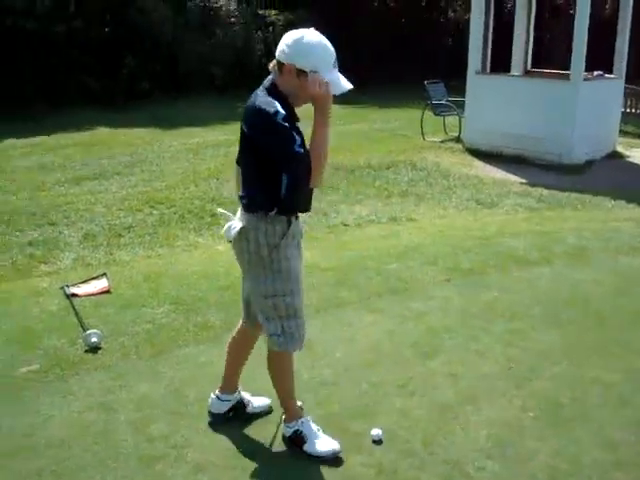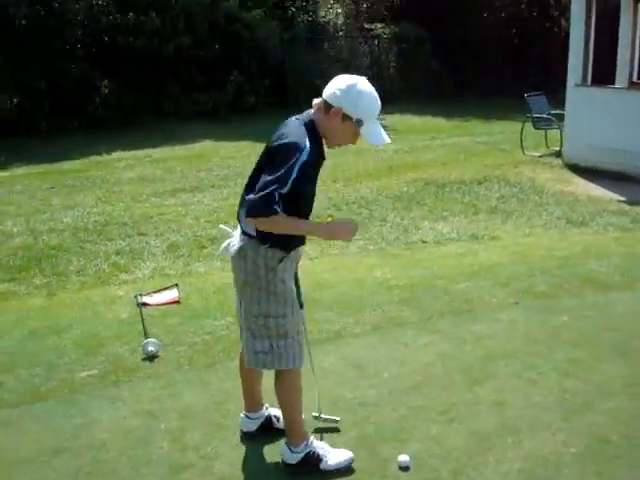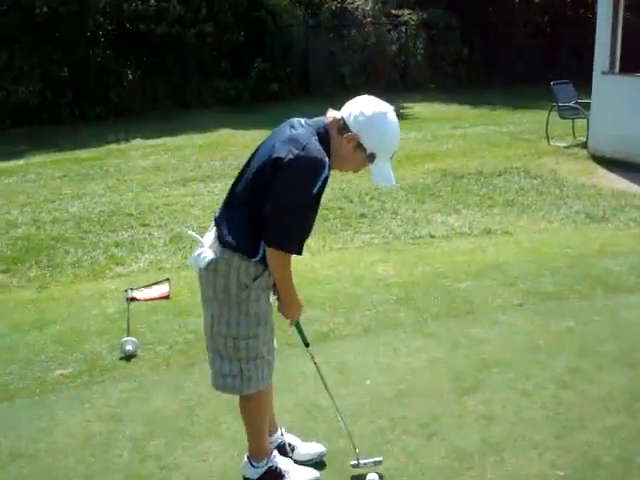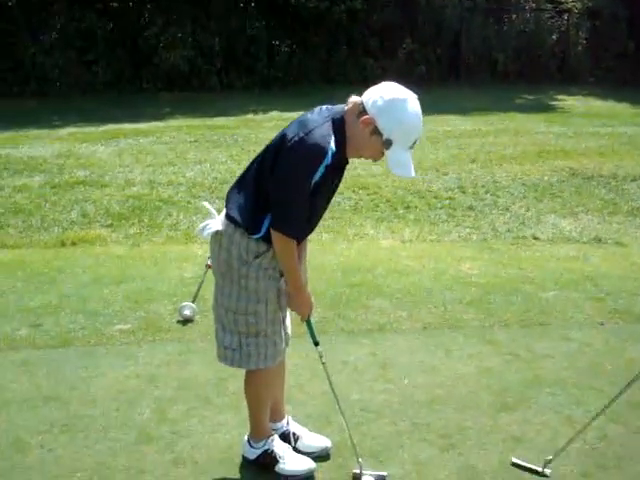
dt=0.7s
person 1, frame 1
left shoulder: (273, 106)
right shoulder: (266, 112)
right elbow: (311, 176)
right wrist: (323, 113)
left hip: (274, 225)
right hip: (267, 232)
left knee: (256, 321)
right knee: (284, 332)
left ankle: (226, 396)
right ankle: (294, 422)
person 1, frame 2
left shoulder: (300, 128)
right shoulder: (298, 148)
right elbow: (261, 215)
left wrist: (302, 234)
right wrist: (325, 229)
left hip: (254, 251)
right hip: (263, 256)
left knee: (257, 341)
right knee: (286, 353)
left ankle: (254, 414)
right ankle: (298, 447)
person 1, frame 3
left shoulder: (301, 129)
right shoulder: (311, 162)
right elbow: (278, 243)
left wrist: (280, 287)
right wrist: (289, 297)
left hip: (233, 250)
right hip: (237, 265)
left knee: (260, 360)
right knee: (253, 370)
left ankle: (273, 438)
person 1, frame 4
left shoulder: (334, 128)
right shoulder: (314, 147)
right elbow: (283, 228)
left wrist: (300, 270)
right wrist: (298, 288)
left hip: (269, 241)
right hip: (248, 244)
left knee: (276, 342)
right knee: (261, 350)
left ankle: (278, 423)
right ankle: (260, 443)
